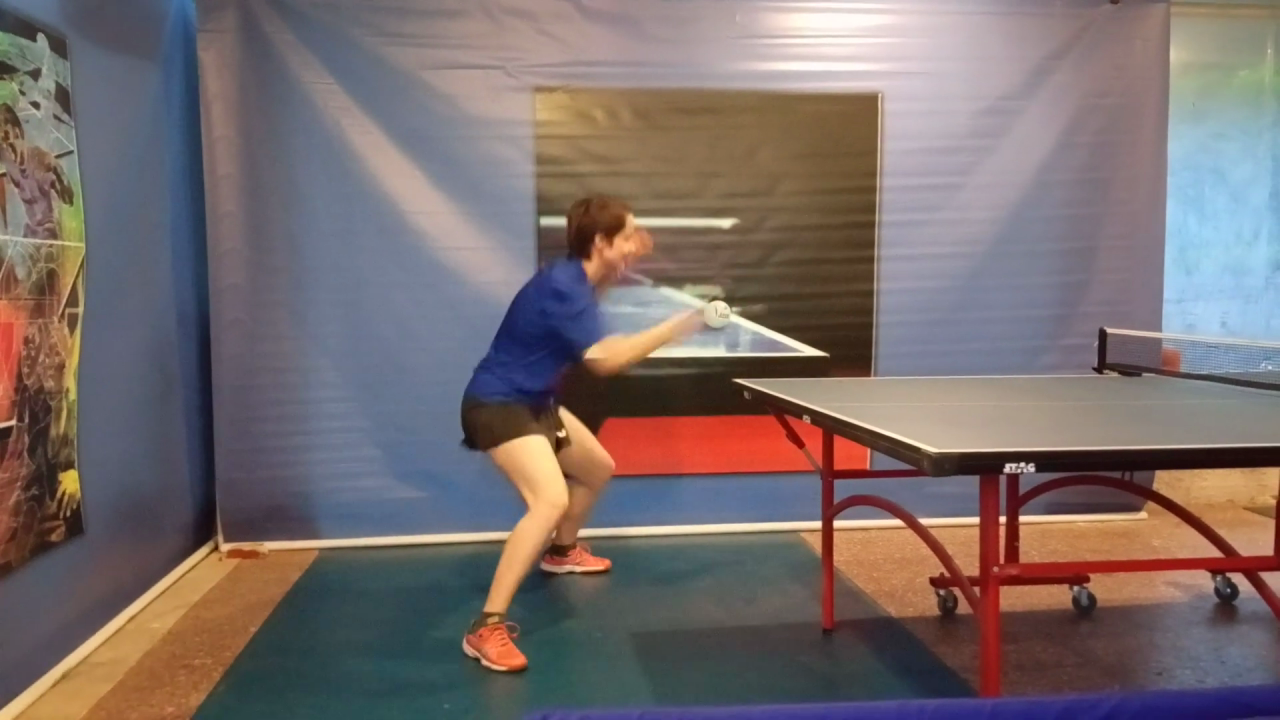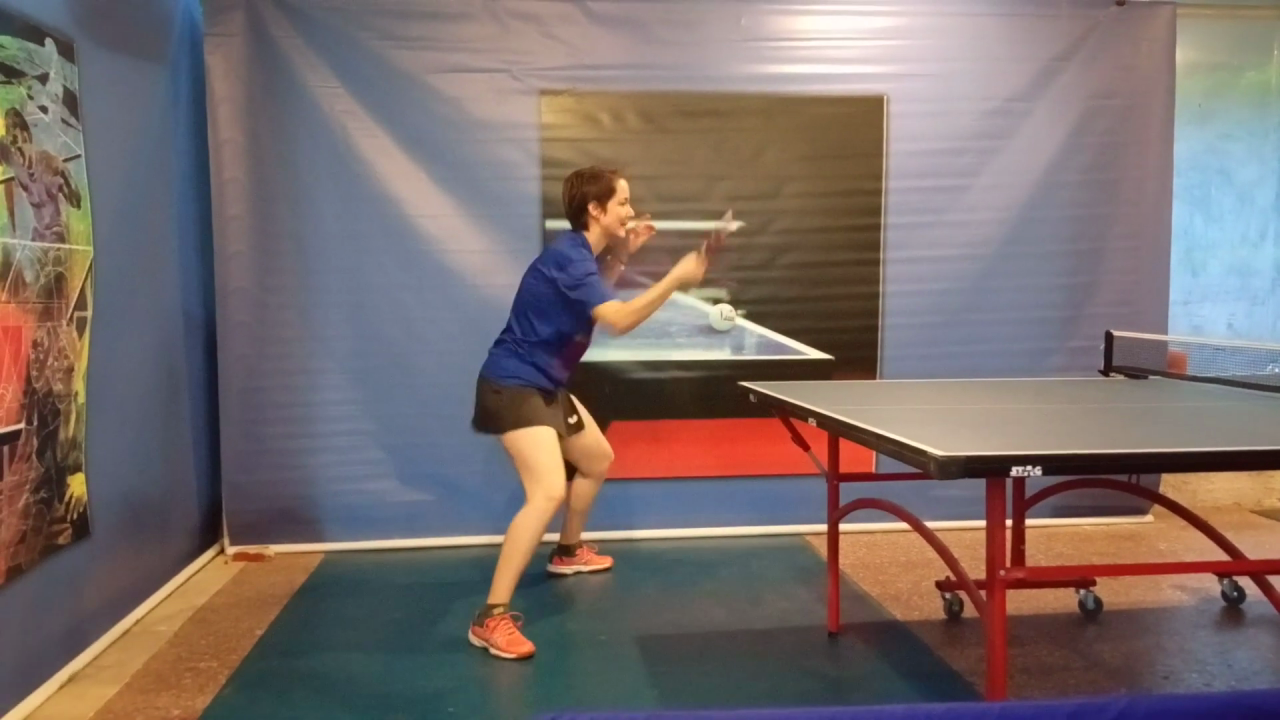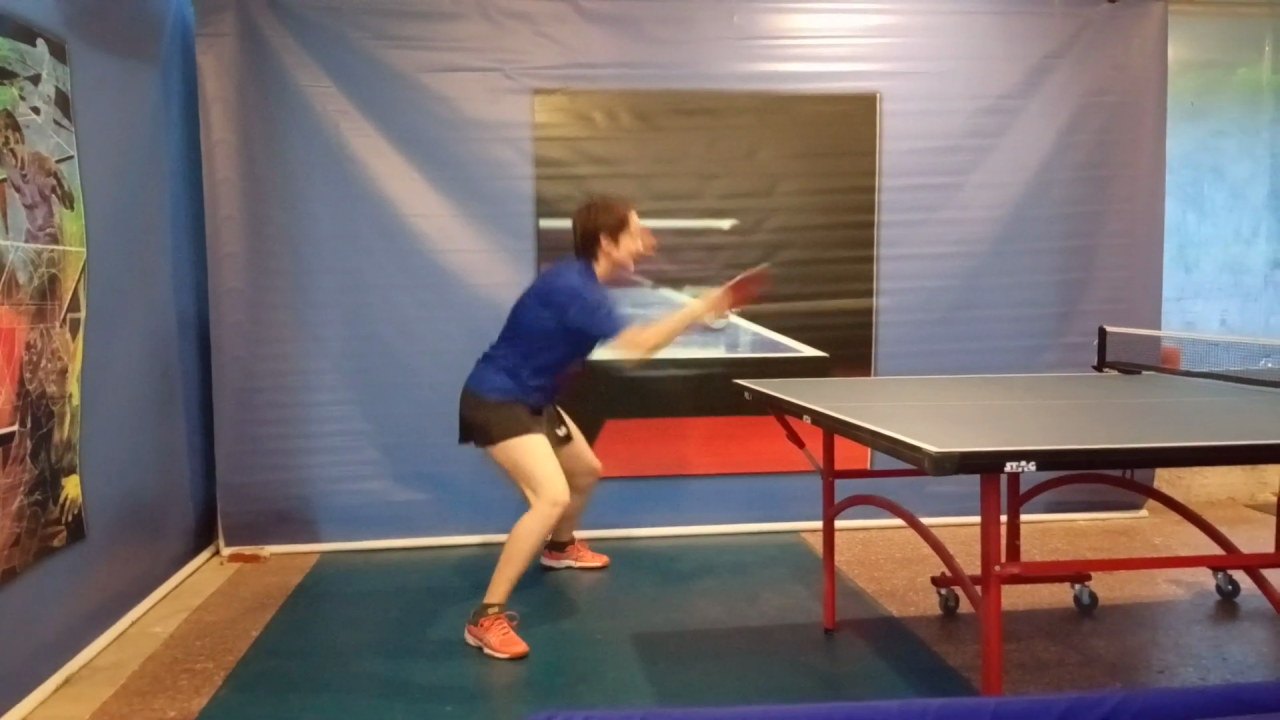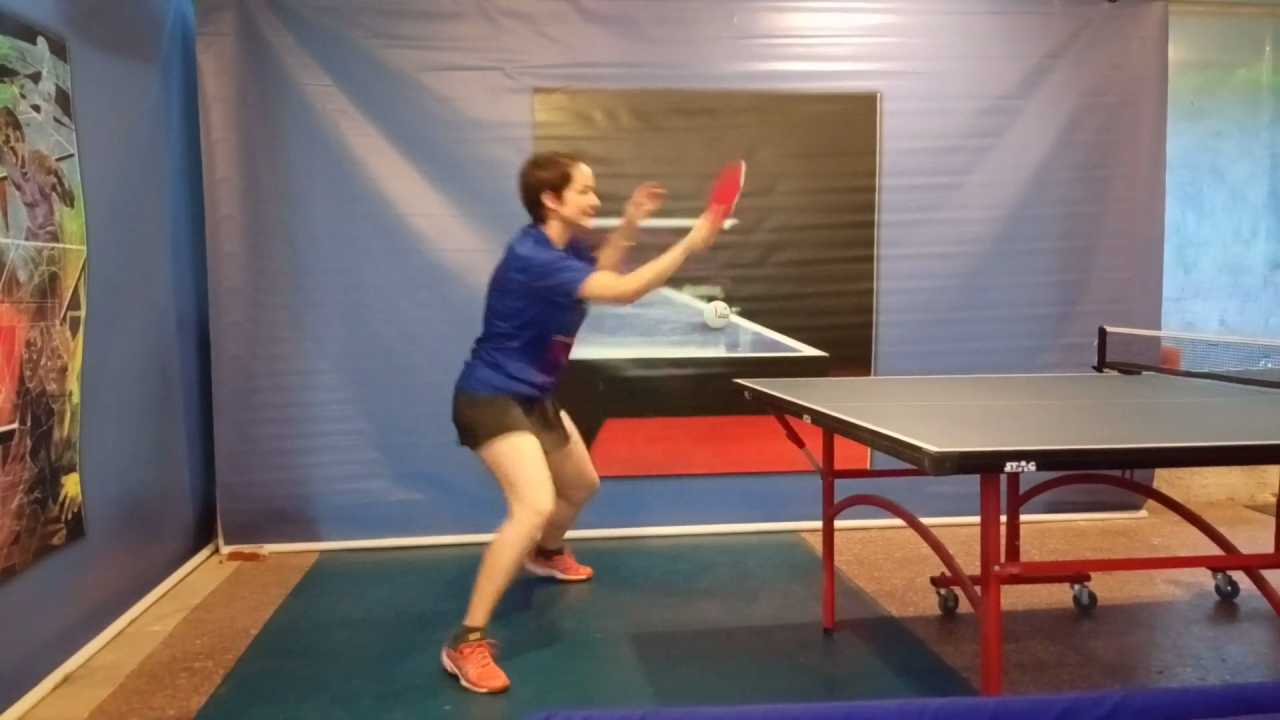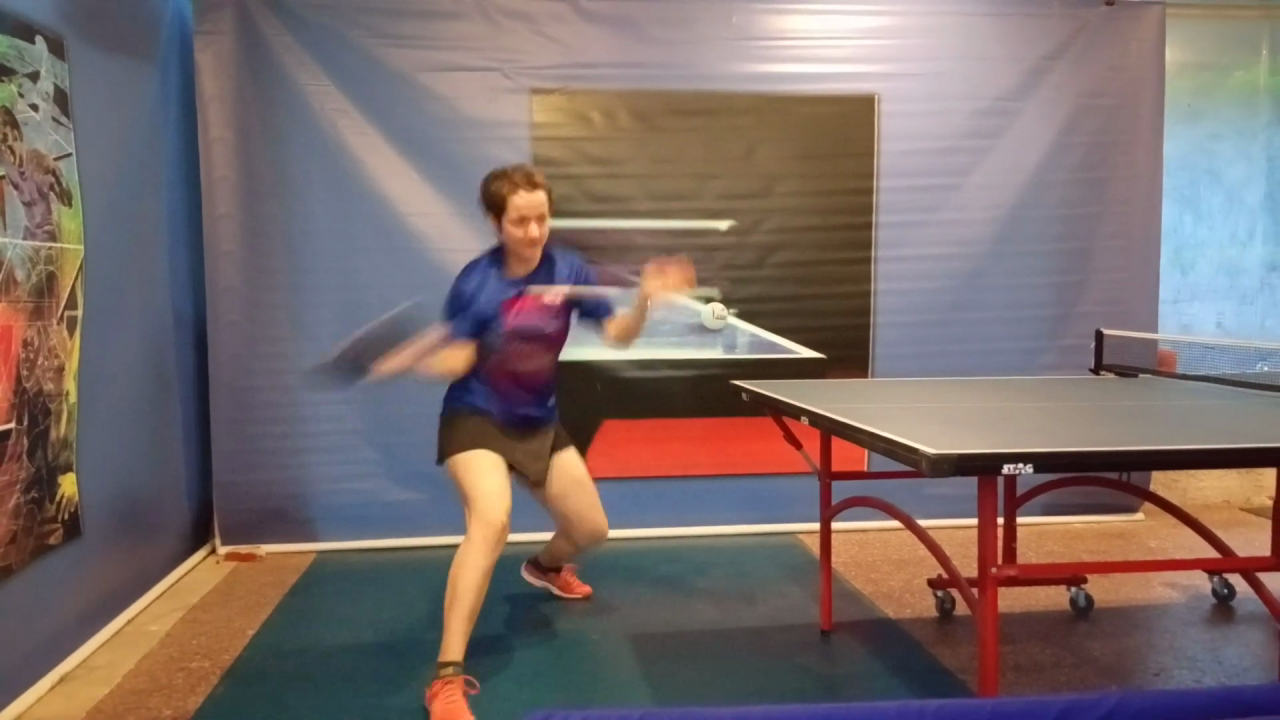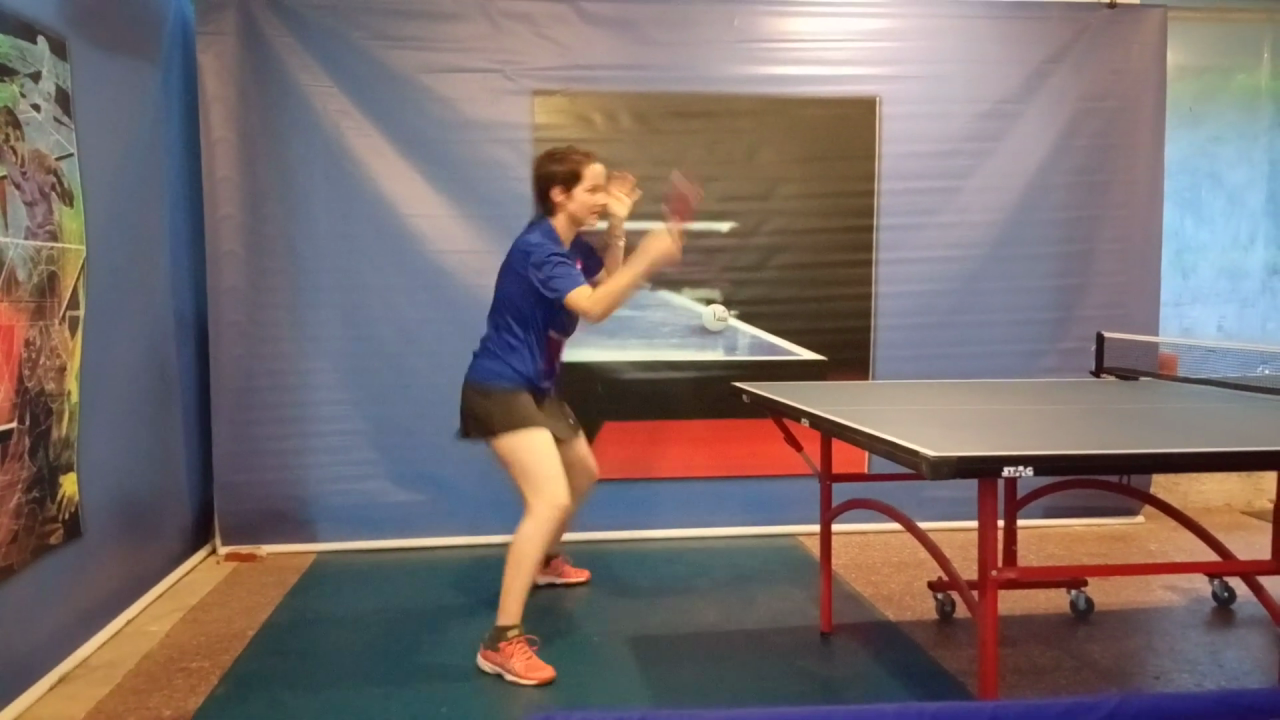
dt=0.4s
person 1, frame 1
left shoulder: (573, 279)
right shoulder: (564, 291)
left elbow: (593, 293)
right elbow: (605, 359)
left wrist: (620, 268)
right wrist: (665, 332)
left hip: (530, 402)
right hip: (496, 406)
left knee: (597, 468)
right knee: (549, 504)
left ankle: (562, 550)
right ankle: (488, 627)
person 1, frame 2
left shoulder: (588, 253)
right shoulder: (570, 259)
left elbow: (601, 303)
right elbow: (619, 321)
left wrist: (626, 249)
right wrist: (674, 279)
left hip: (547, 384)
right hip: (514, 387)
left knee: (599, 459)
right knee: (548, 493)
left ankle: (568, 551)
right ankle: (492, 617)
person 1, frame 3
left shoulder: (579, 277)
right shoulder: (574, 289)
right elbow: (637, 346)
left wrist: (627, 260)
right wrist: (697, 311)
left hip: (531, 400)
right hip: (496, 402)
left knee: (585, 472)
right knee: (551, 499)
left ankle: (559, 547)
right ankle: (486, 617)
person 1, frame 4
left shoulder: (568, 244)
right shoulder: (529, 257)
left elbow: (601, 272)
right elbow: (616, 290)
left wrist: (629, 224)
right wrist: (690, 242)
left hip: (534, 395)
right hip: (495, 399)
left knee: (582, 484)
right knee: (533, 509)
left ankle: (545, 552)
right ankle: (466, 642)
person 1, frame 5
left shoulder: (567, 270)
right shoulder: (475, 283)
left elbow: (616, 334)
right elbow: (456, 365)
left wrist: (645, 300)
right wrist: (413, 359)
left hip: (538, 424)
right hip: (476, 421)
left knee: (590, 530)
right knee: (490, 521)
left ankle: (547, 567)
person 1, frame 6
left shoulder: (575, 242)
right shoulder: (537, 249)
left elbow: (607, 279)
right elbow: (594, 305)
left wrist: (615, 225)
right wrist: (651, 257)
left hip: (535, 387)
right hip: (500, 391)
left knee: (584, 476)
right knee: (552, 501)
left ankle: (544, 563)
right ankle: (504, 638)
